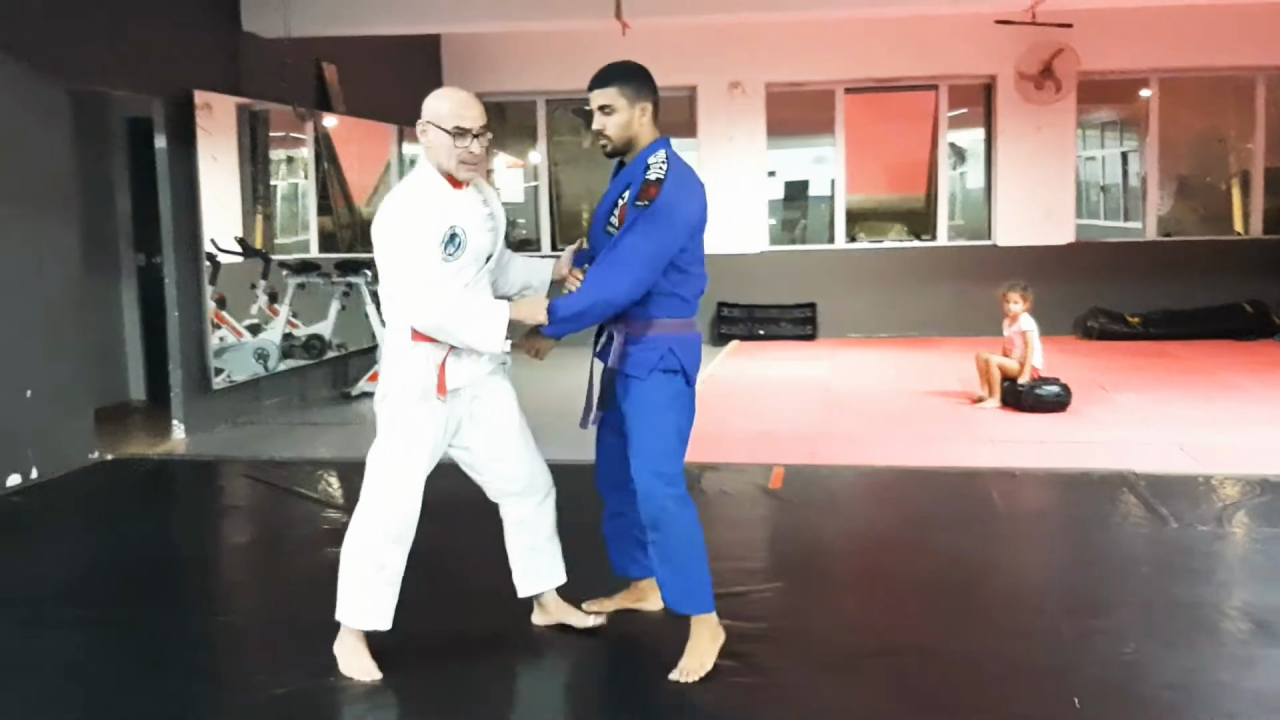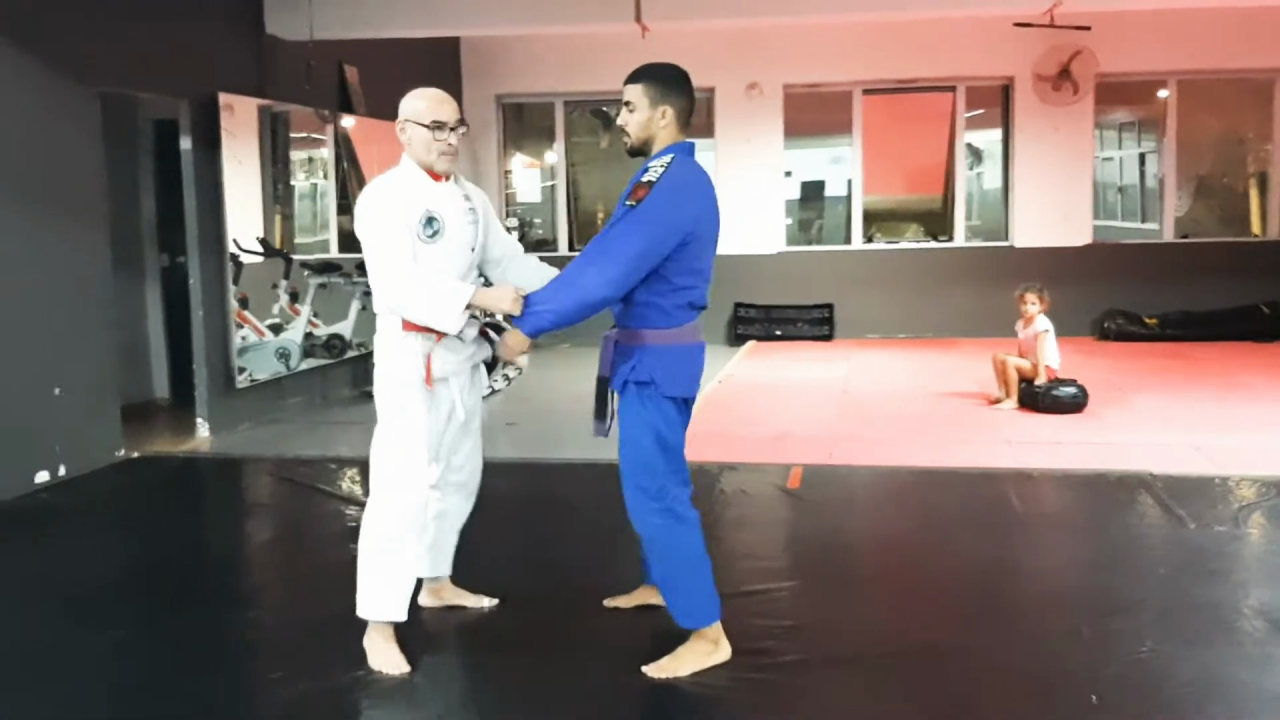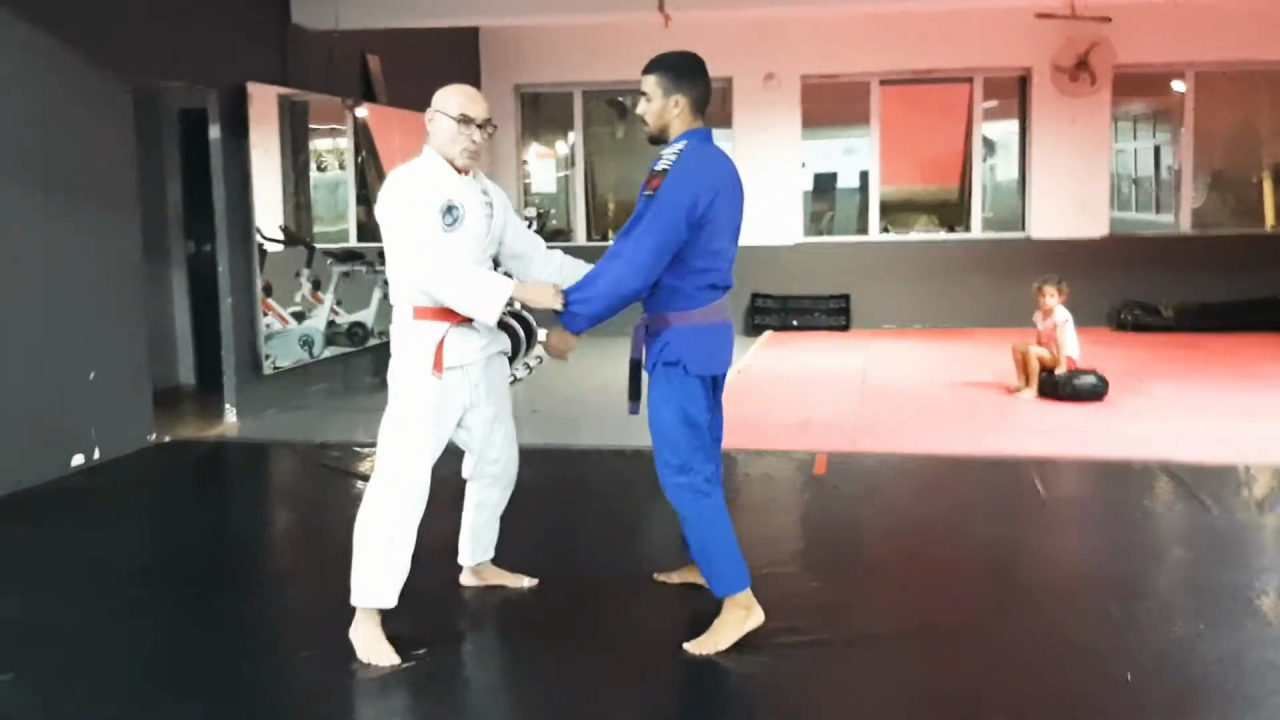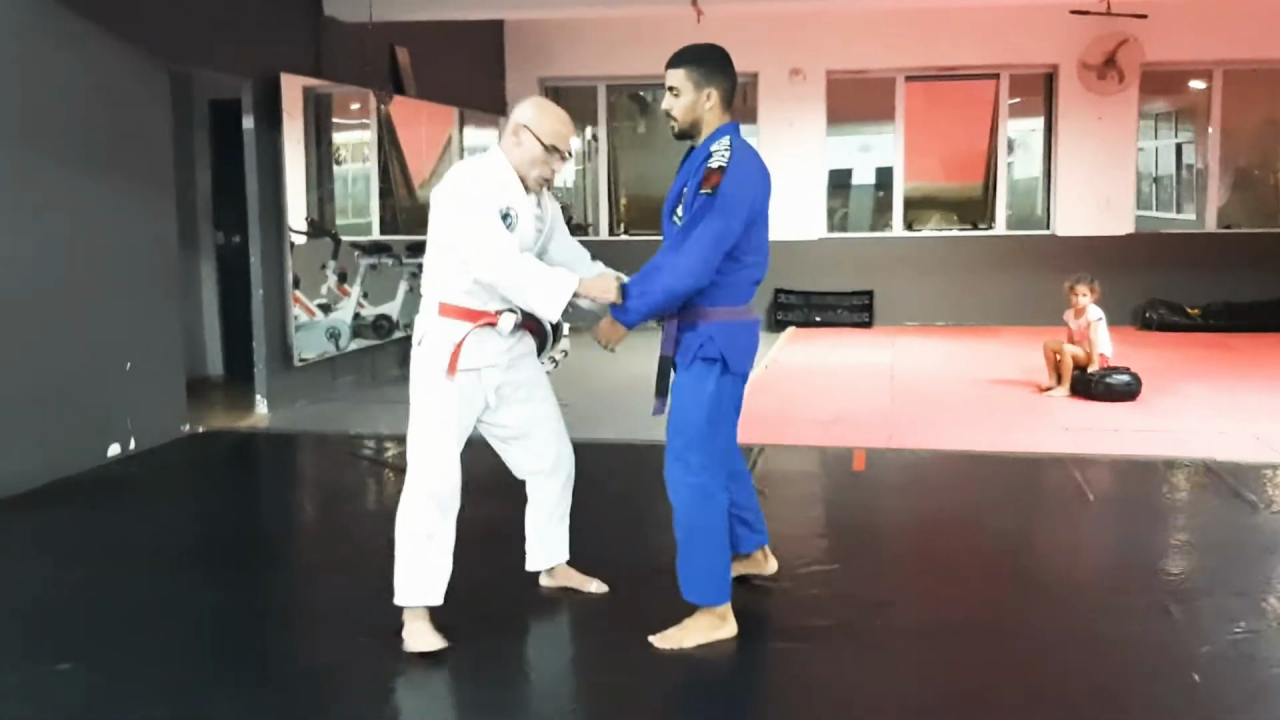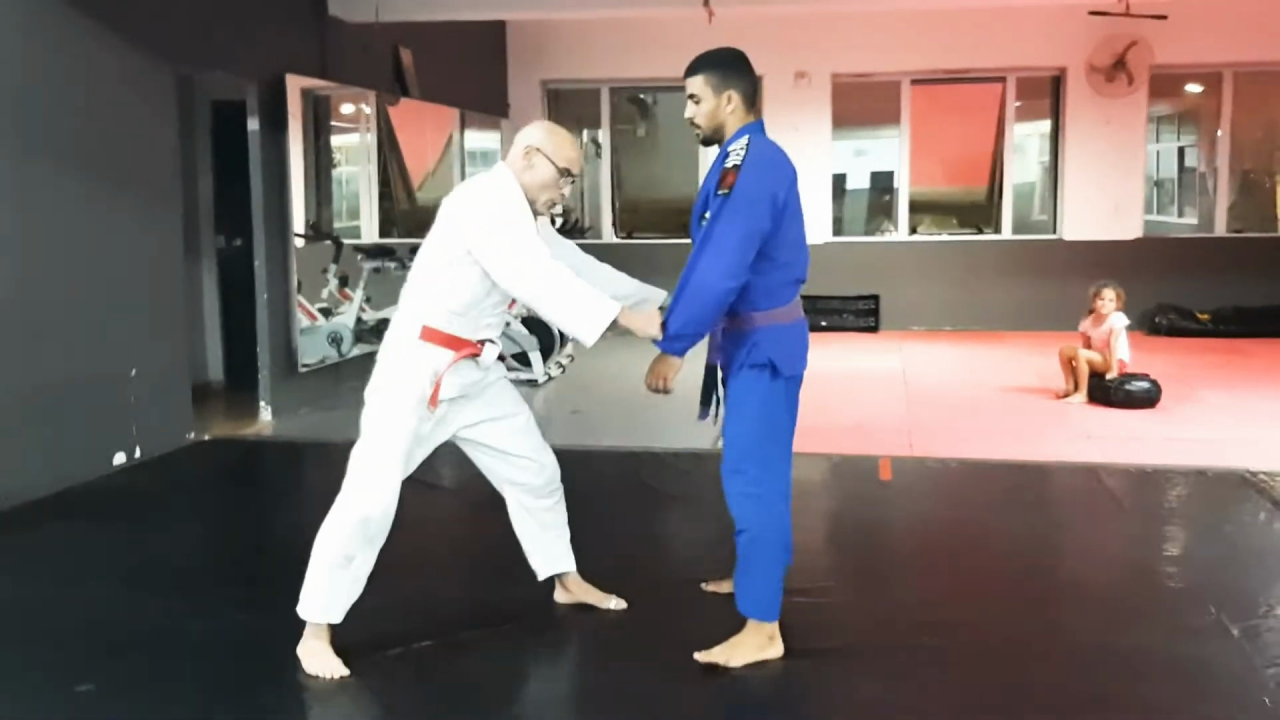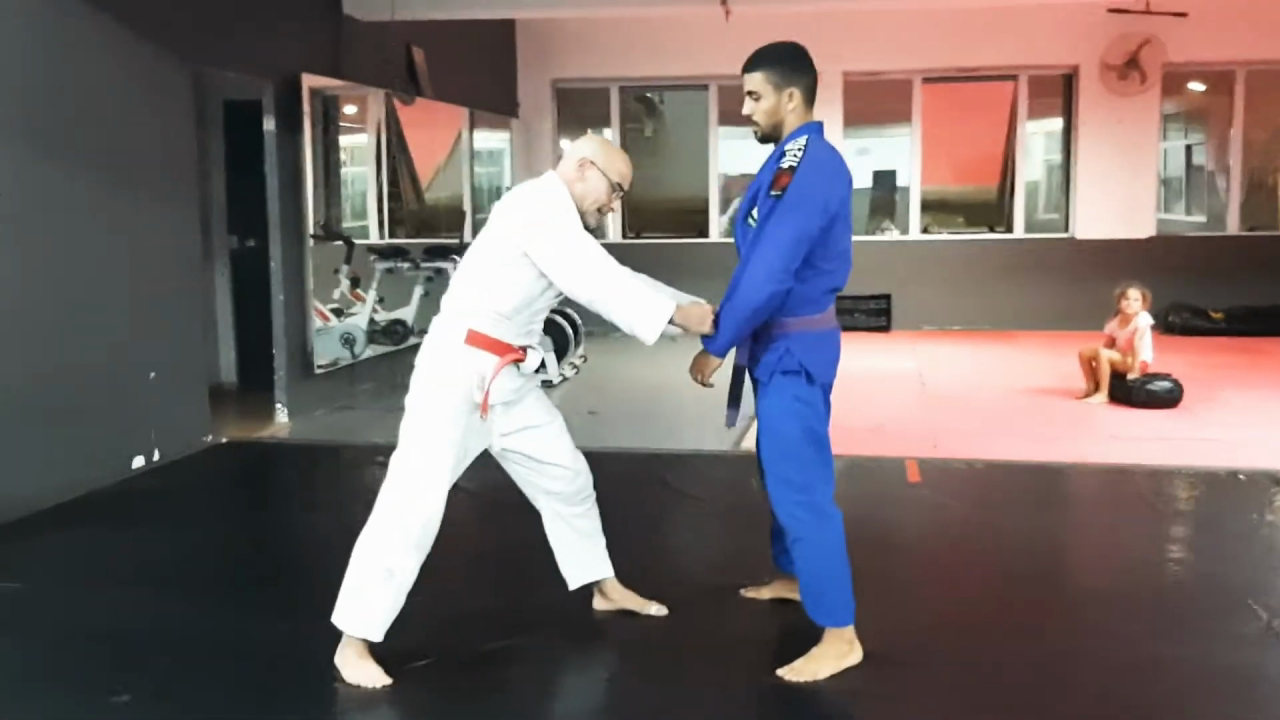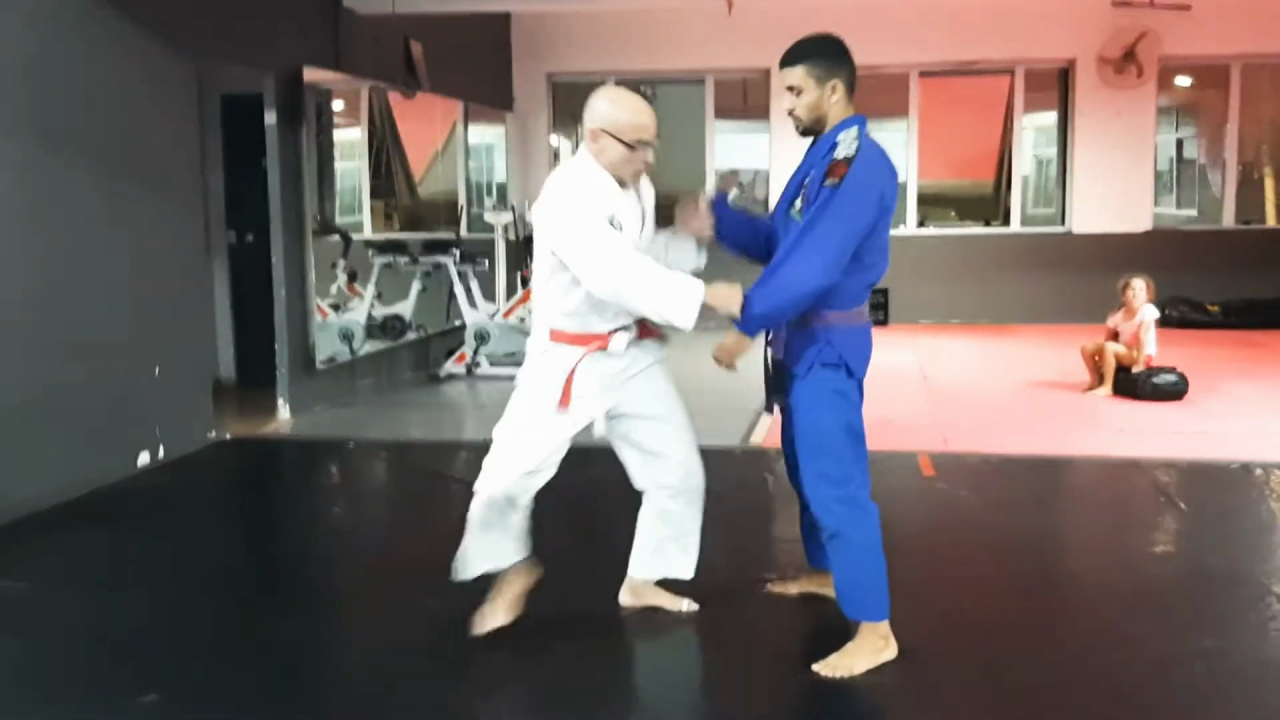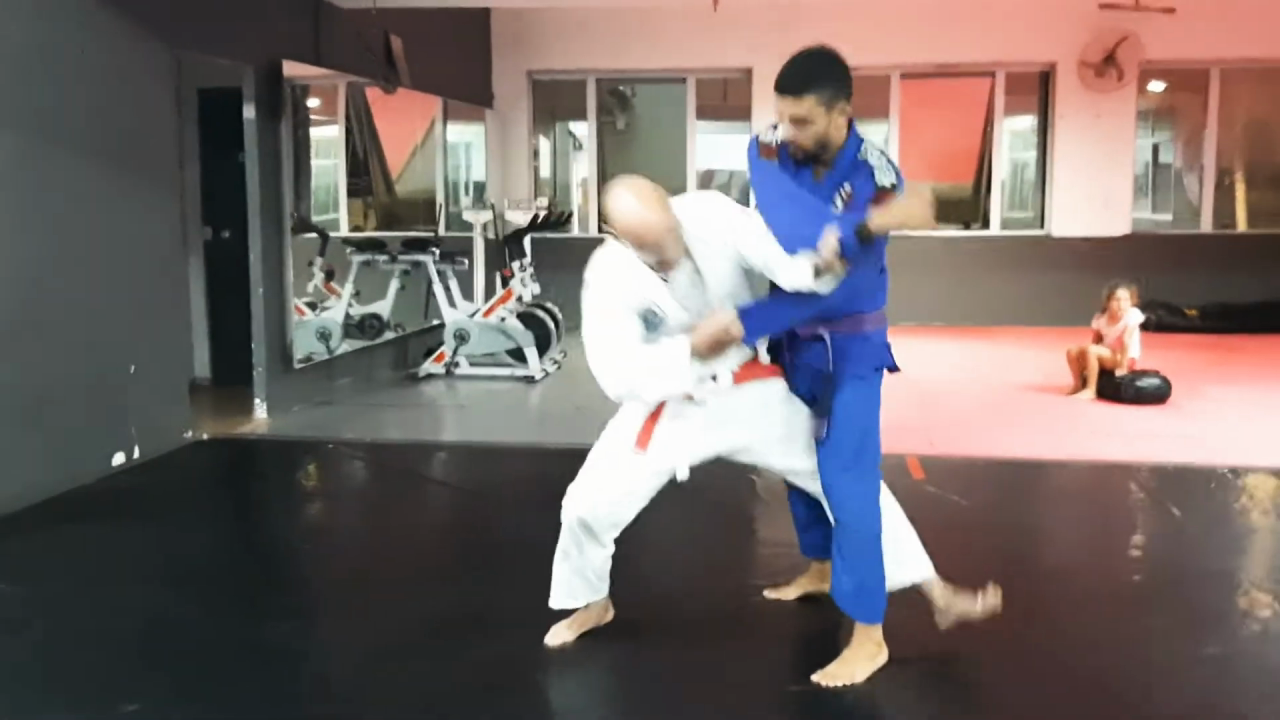
dt=0.5s
person 1, frame 1
left shoulder: (668, 183)
right shoulder: (628, 177)
left elbow: (625, 279)
right elbow: (606, 259)
left wrist: (549, 325)
right wrist: (577, 275)
left hip: (660, 351)
right hip: (627, 347)
left knee: (657, 486)
right knee: (617, 477)
left ankle: (703, 621)
right ankle: (643, 584)
person 1, frame 2
left shoulder: (664, 186)
right shoulder: (687, 179)
left elbow: (605, 271)
left wrist: (527, 322)
right wrist: (546, 306)
left hip: (652, 358)
right hip: (663, 348)
left knee: (656, 493)
right knee: (651, 481)
left ankle: (707, 634)
right ankle: (663, 583)
person 1, frame 3
left shoulder: (677, 171)
right shoulder: (714, 164)
left elbow: (633, 263)
left wrist: (571, 319)
right wrist: (584, 297)
left hip: (680, 338)
right hip: (701, 330)
left knee: (684, 471)
right knee: (696, 458)
left ankle: (737, 600)
right ankle: (709, 564)
person 1, frame 4
left shoulder: (729, 165)
right shoulder: (705, 158)
left elbow: (690, 265)
right elbow: (680, 253)
left wrist: (623, 314)
right wrist: (626, 293)
left hip: (713, 335)
right hip: (702, 331)
left knee: (692, 469)
right knee: (715, 454)
left ankle: (713, 611)
right ankle: (754, 552)
person 1, frame 5
left shoulder: (750, 165)
right shoulder: (746, 159)
left elbow: (721, 270)
right elbow: (714, 261)
left wrist: (672, 347)
right wrist: (676, 331)
left hip: (762, 340)
right hip: (753, 335)
left knee: (753, 477)
right knee: (753, 469)
left ankle: (761, 627)
right ankle: (760, 573)
person 1, frame 6
left shoulder: (807, 167)
right shoulder: (799, 161)
left elbow: (766, 274)
left wrist: (715, 345)
right wrist: (729, 334)
left hip: (793, 347)
right hip: (783, 343)
left knee: (801, 486)
right knee: (781, 474)
left ankle: (840, 636)
right ankle: (795, 576)
person 1, frame 7
left shoulder: (858, 164)
right shoulder: (821, 158)
left elbow: (815, 266)
right elbow: (778, 244)
left wrist: (745, 324)
right wrist: (720, 218)
left hip: (829, 342)
right hip: (803, 339)
left knee: (836, 480)
right knee: (806, 466)
left ankle: (874, 632)
right ankle: (825, 571)
person 1, frame 8
left shoulder: (878, 178)
right shoulder: (769, 153)
left elbow: (834, 284)
right elbow: (795, 232)
left wrist: (744, 324)
right wrist: (865, 222)
left hip: (847, 345)
right hip: (791, 339)
left knee: (846, 476)
left ankle: (868, 635)
right ankle: (825, 566)
person 2, frame 1
left shoulder: (482, 199)
right shoulder: (406, 208)
right elbow: (424, 309)
left wrist: (551, 270)
right wrist: (512, 315)
left hip: (473, 367)
right hip: (418, 370)
left knee: (524, 480)
right knee: (393, 502)
left ankle: (547, 598)
right ankle: (351, 632)
person 2, frame 2
left shoulder: (470, 198)
right shoulder: (384, 197)
left elbow: (510, 262)
right elbow: (399, 288)
right wrist: (478, 298)
left hip: (460, 356)
right hip: (410, 358)
left knee: (457, 477)
right knee: (403, 489)
left ankle: (435, 583)
right ankle: (379, 624)
person 2, frame 3
left shoulder: (487, 195)
right shoulder: (407, 186)
left elbow: (531, 253)
right elbow: (432, 271)
right wrist: (516, 292)
left hip: (479, 346)
right hip: (427, 349)
left knee: (495, 460)
right knee: (404, 476)
left ankle: (476, 562)
right ankle: (366, 617)
person 2, frame 4
left shoulder: (539, 203)
right shoulder: (467, 184)
left elbow: (574, 261)
right elbow: (495, 264)
right wrist: (579, 289)
left hip: (509, 348)
right hip: (451, 349)
left knee: (551, 458)
right knee: (434, 477)
left ankle: (552, 566)
right ankle: (417, 612)
person 2, frame 5
left shoulder: (516, 217)
right shoulder: (482, 203)
left elbow: (566, 270)
right elbow: (536, 283)
left wrist: (658, 304)
right wrist: (623, 317)
left hip: (475, 370)
right hip: (418, 365)
left knee: (534, 470)
right knee: (372, 493)
left ankle: (567, 581)
right ankle: (316, 630)
person 2, frame 6
left shoulder: (561, 223)
right shoulder: (537, 205)
left elbow: (615, 279)
right elbow: (592, 284)
left wrist: (697, 309)
right wrist: (676, 312)
left hip: (507, 375)
right hip: (458, 368)
left knee: (565, 476)
right knee: (415, 499)
left ankle: (605, 587)
right ankle: (354, 641)
person 2, frame 7
left shoulder: (637, 187)
right shoulder: (567, 193)
right elbow: (612, 276)
left wrist: (692, 235)
right wrist: (704, 294)
left hip: (632, 356)
right hip: (566, 361)
left knee: (679, 471)
right knee: (505, 478)
left ankle: (644, 583)
right ankle: (514, 571)
person 2, frame 8
left shoulder: (709, 214)
right shoulder: (608, 277)
left elbow: (787, 264)
right elbow: (621, 377)
left wrist: (822, 261)
right wrist: (693, 348)
left hip: (746, 391)
right hip: (669, 402)
right knee: (590, 504)
left ankle: (934, 592)
right ankle: (592, 604)
